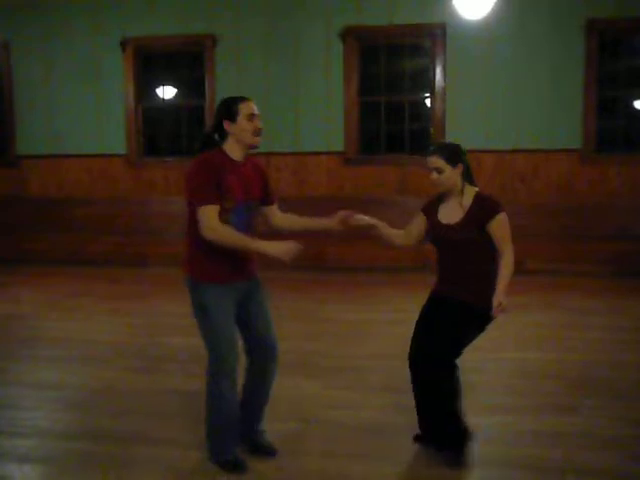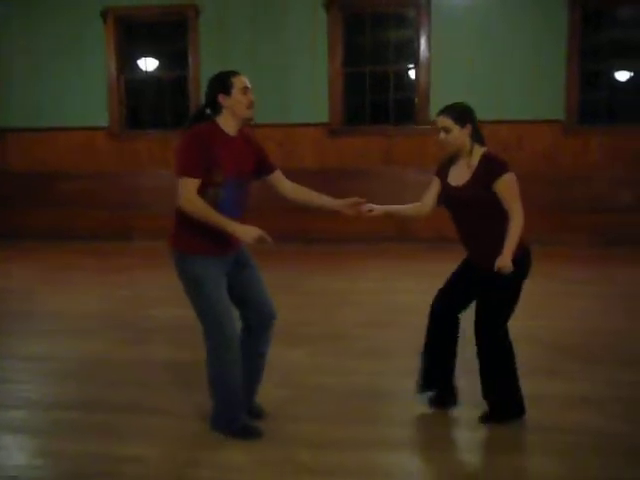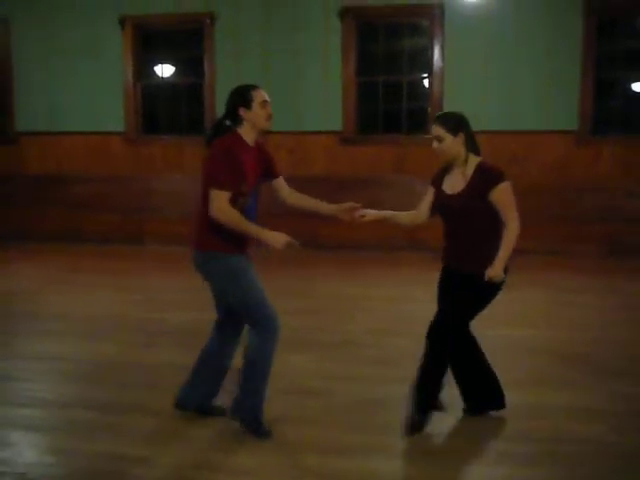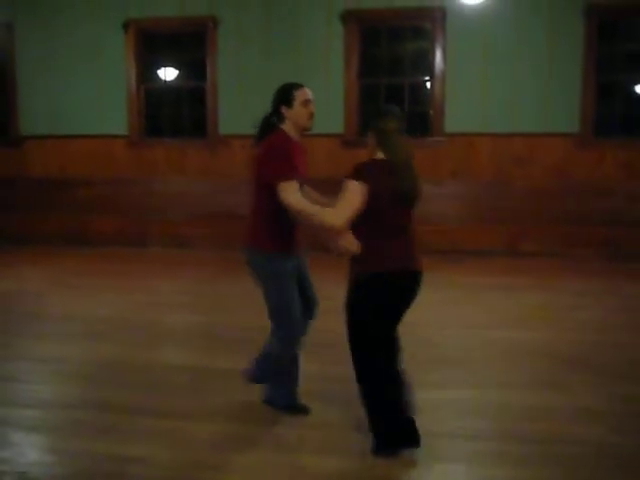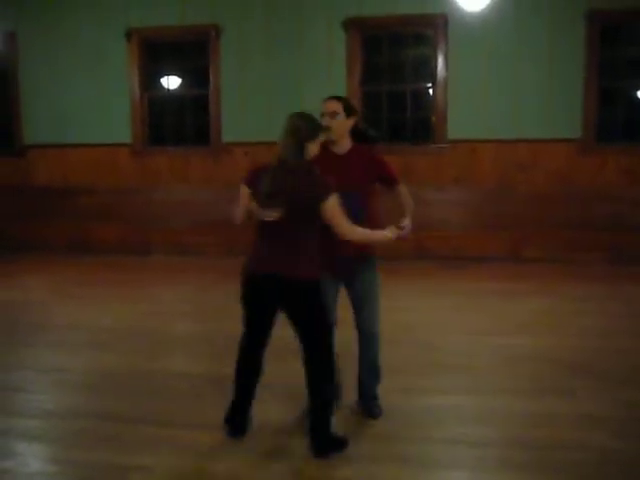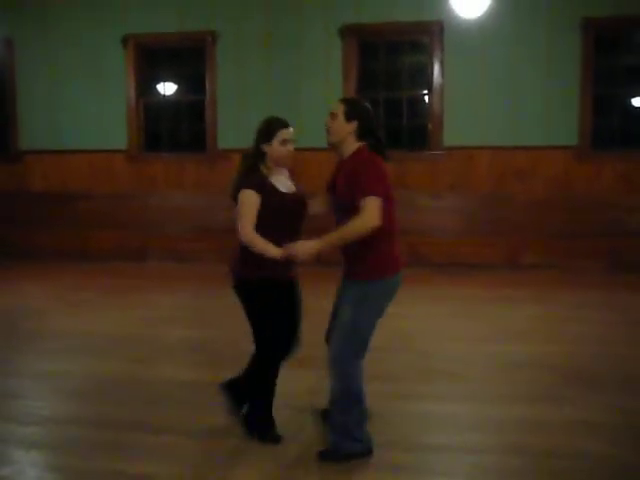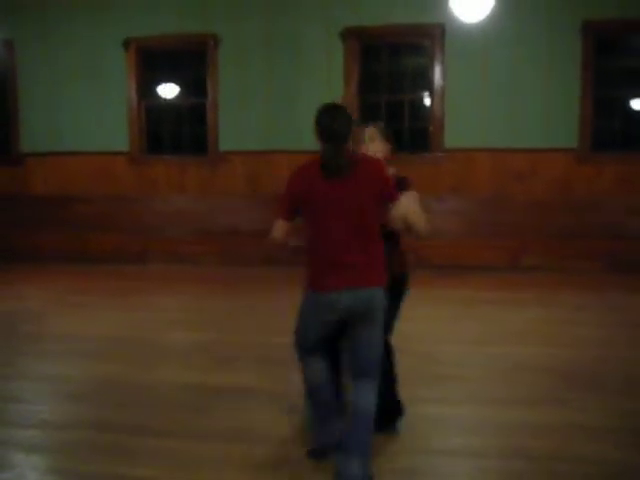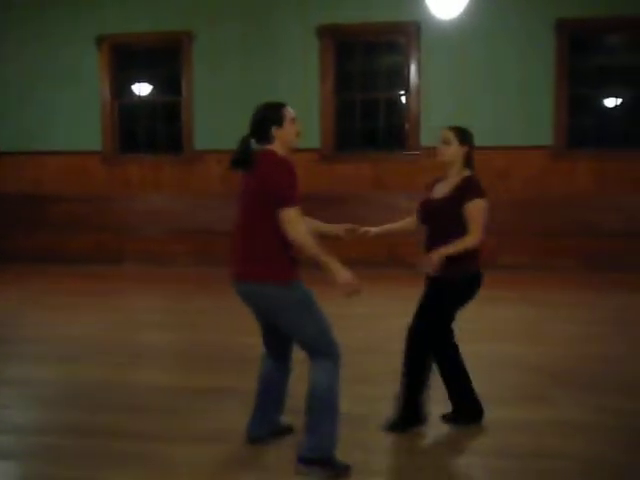
dt=0.5s
person 1, frame 1
left shoulder: (255, 170)
right shoulder: (206, 166)
left elbow: (276, 217)
right elbow: (210, 229)
left wrist: (325, 223)
right wrist: (267, 248)
left hip: (246, 279)
right hip: (210, 283)
left knee: (266, 352)
right knee: (224, 364)
left ankle: (249, 431)
right ankle: (221, 446)
person 1, frame 2
left shoulder: (248, 145)
right shoulder: (198, 139)
left elbow: (287, 188)
right elbow: (186, 200)
left wrist: (337, 205)
right wrist: (236, 227)
left hip: (232, 250)
right hip: (196, 254)
left knee: (263, 315)
right knee: (224, 334)
left ankle: (242, 393)
right ankle: (227, 416)
person 1, frame 3
left shoulder: (259, 152)
right shoulder: (226, 150)
left elbow: (288, 195)
right elbow: (217, 210)
left wrist: (334, 210)
right wrist: (267, 235)
left hip: (228, 253)
right hip: (218, 253)
left knee: (230, 326)
right knee: (266, 323)
left ankle: (194, 397)
right ankle: (246, 407)
person 1, frame 4
left shoulder: (292, 145)
right shoulder: (277, 147)
right elbow: (292, 202)
left wrist: (335, 205)
right wrist: (336, 233)
left hip: (282, 246)
right hip: (269, 249)
left knee: (305, 308)
right knee: (287, 321)
left ankle: (267, 368)
right ankle: (280, 394)
person 1, frame 5
left shoulder: (369, 159)
right shoulder: (313, 160)
left elbow: (400, 190)
left wrist: (407, 218)
left hip: (362, 257)
right hip: (324, 256)
left knee: (369, 326)
left ankle: (368, 394)
person 1, frame 6
left shoulder: (366, 164)
right shoulder: (346, 164)
left elbow: (371, 218)
right elbow: (327, 202)
left wrist: (318, 244)
left hip: (375, 276)
right hip: (360, 272)
left knee: (342, 354)
right knee: (338, 343)
left ankle: (351, 439)
right ankle: (350, 408)
person 1, frame 7
left shoulder: (304, 176)
right shoulder: (374, 169)
left elbow: (278, 234)
right elbow: (400, 216)
left wrist: (305, 232)
left hip: (325, 290)
right hip: (370, 288)
left knee: (310, 350)
right knee: (364, 376)
left ankle: (329, 432)
person 1, frame 8
left shoulder: (255, 168)
right shoulder: (280, 167)
right elbow: (293, 229)
left wrist: (335, 229)
right wrist: (335, 268)
left hip: (248, 280)
right hip: (275, 280)
left knee: (278, 347)
right knee: (325, 354)
left ankle: (263, 425)
person 2, frame 1
left shoulder: (486, 206)
right shoulder: (434, 205)
left elbow: (506, 252)
right elbow: (406, 238)
left wrist: (499, 292)
right wrist: (374, 224)
left hip: (476, 300)
right hip: (443, 294)
left knee: (439, 359)
right knee: (419, 357)
left ankle: (455, 438)
right ankle: (441, 430)
person 2, frame 2
left shoulder: (493, 165)
right shoulder: (447, 167)
left elbow: (516, 214)
right elbow: (424, 207)
left wrist: (506, 256)
right wrist: (384, 209)
left hip: (506, 262)
right hip: (478, 259)
left knee: (489, 327)
right knee: (442, 309)
left ankle: (507, 405)
right ankle: (443, 389)
person 2, frame 3
left shoulder: (489, 175)
right shoulder: (442, 176)
left elbow: (513, 222)
right elbow: (419, 216)
left wrist: (500, 263)
right wrist: (380, 214)
left hip: (482, 272)
right hip: (453, 269)
left knee: (441, 332)
right knee: (456, 331)
left ankle: (424, 403)
right ankle: (486, 397)
person 2, frame 4
left shoulder: (365, 172)
right shoulder: (406, 173)
left elbow: (339, 219)
left hip: (374, 274)
right hip: (408, 272)
left knee: (367, 350)
right knee: (384, 338)
left ankle: (395, 432)
right ankle: (398, 423)
person 2, frame 5
left shoulder: (258, 176)
right shoulder: (315, 184)
left elbow: (238, 217)
right elbow: (345, 230)
right wrist: (384, 234)
left hip: (257, 275)
right hip: (298, 280)
left knee: (253, 342)
right knee: (319, 352)
left ankle: (237, 419)
right ankle: (321, 436)
person 2, frame 6
left shoulder: (286, 176)
right shoulder: (252, 182)
right elbow: (247, 233)
right wrist: (280, 253)
left hip: (282, 275)
right hip: (255, 276)
left knee: (287, 339)
right knee: (272, 344)
left ankle: (240, 387)
right ankle: (258, 419)
person 2, frame 7
left shoulder: (398, 184)
left elbow: (421, 227)
left wrist: (408, 215)
left hip: (389, 275)
right knee: (334, 334)
left ankle: (388, 410)
person 2, frame 8
left shoulder: (471, 187)
right shoulder: (439, 186)
left elbow: (475, 236)
right elbow: (416, 220)
left wrist: (442, 253)
right wrist: (378, 230)
left hip: (460, 276)
right hip: (444, 276)
left knee: (420, 336)
right knee: (437, 338)
left ankle: (410, 412)
right ankle: (467, 408)
